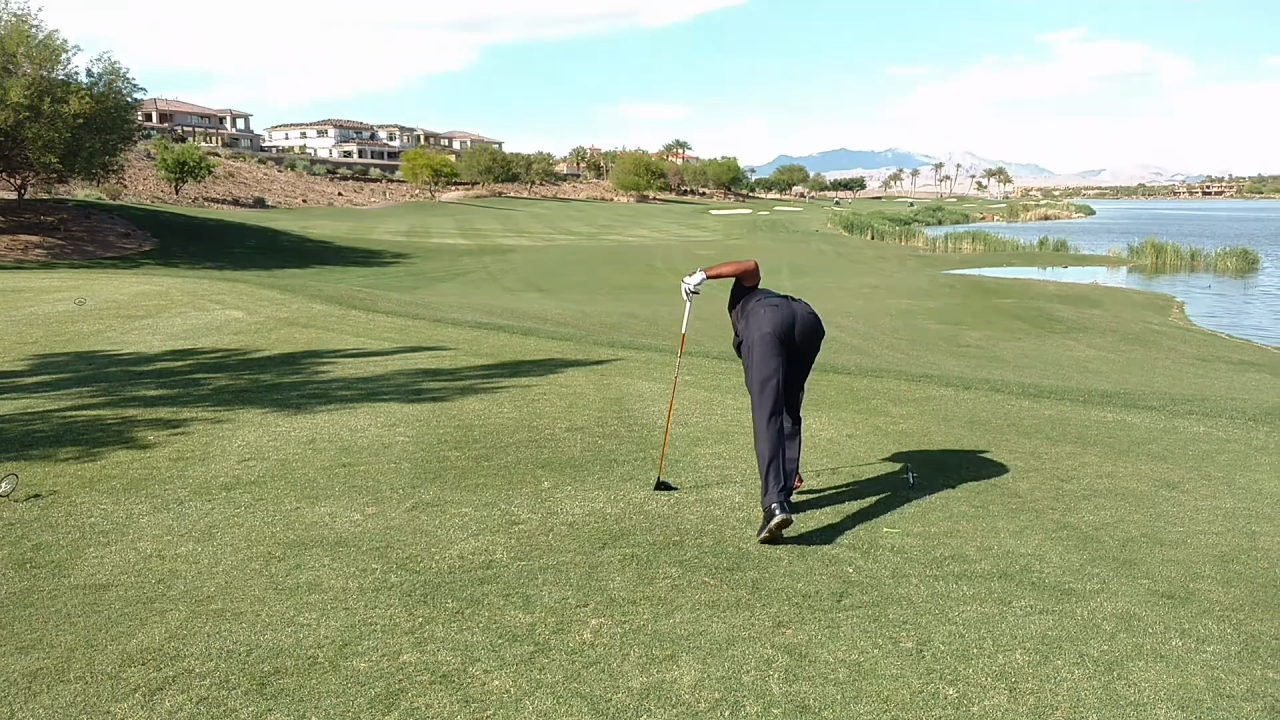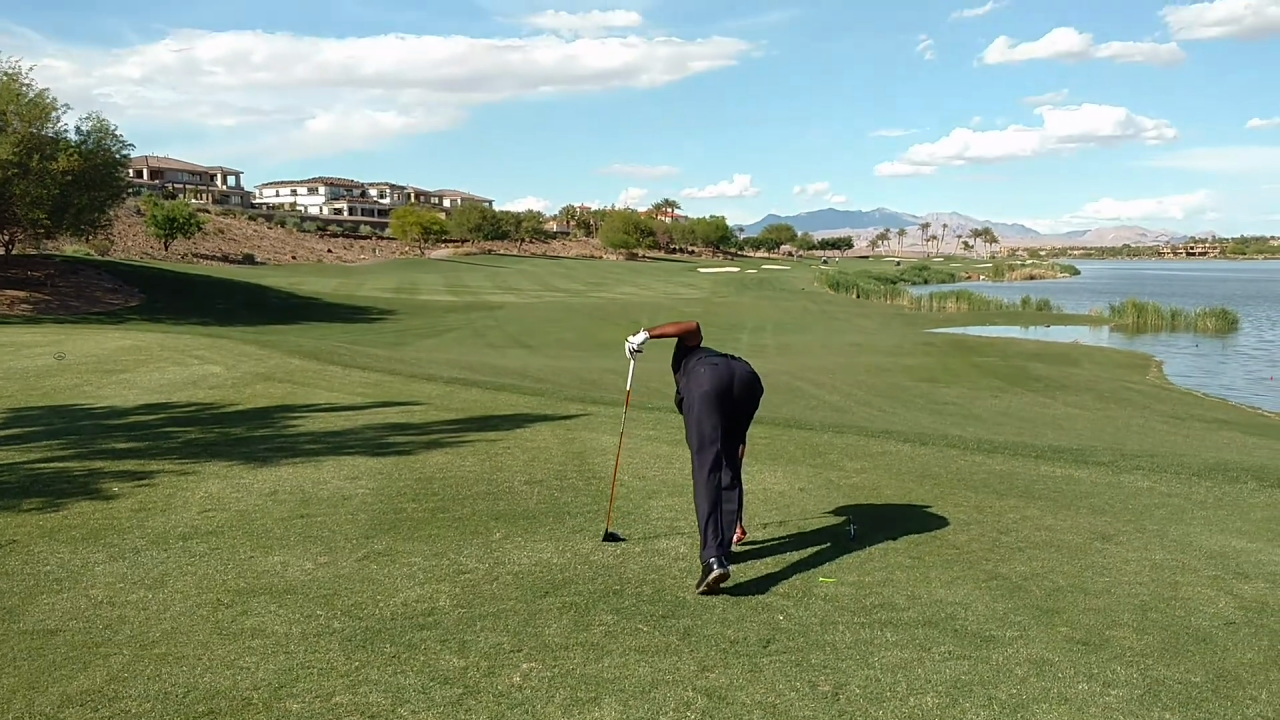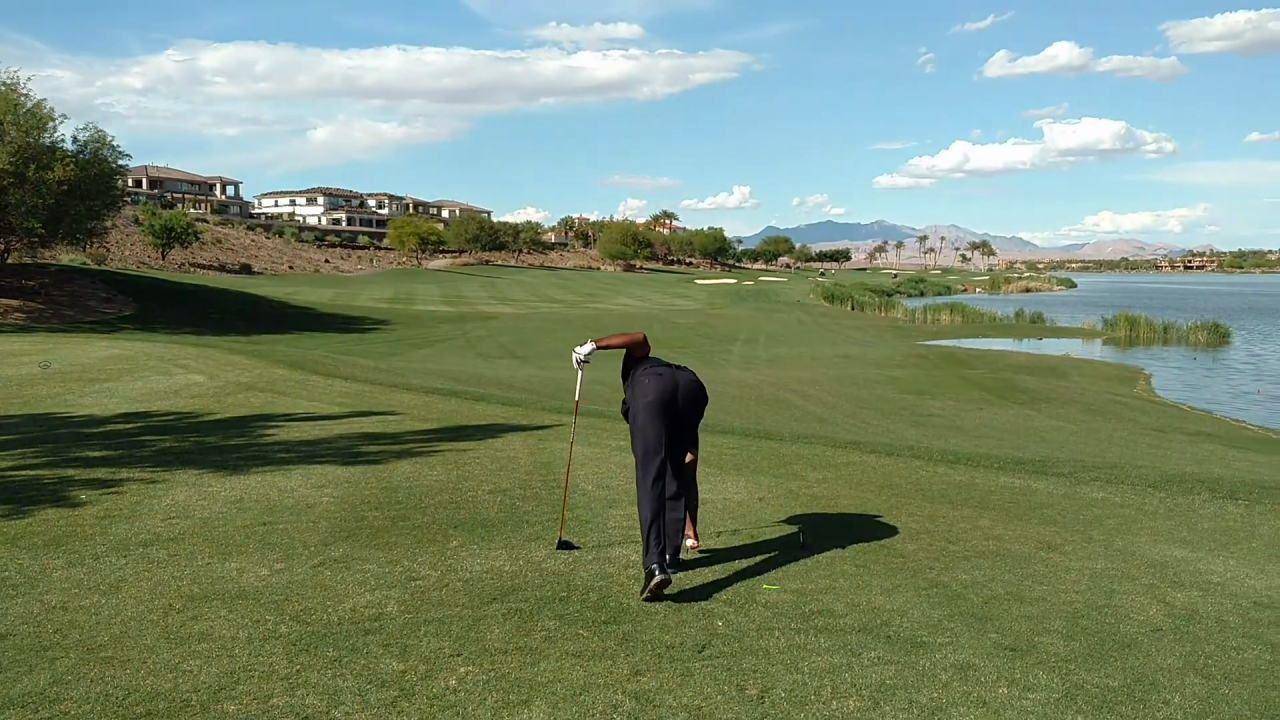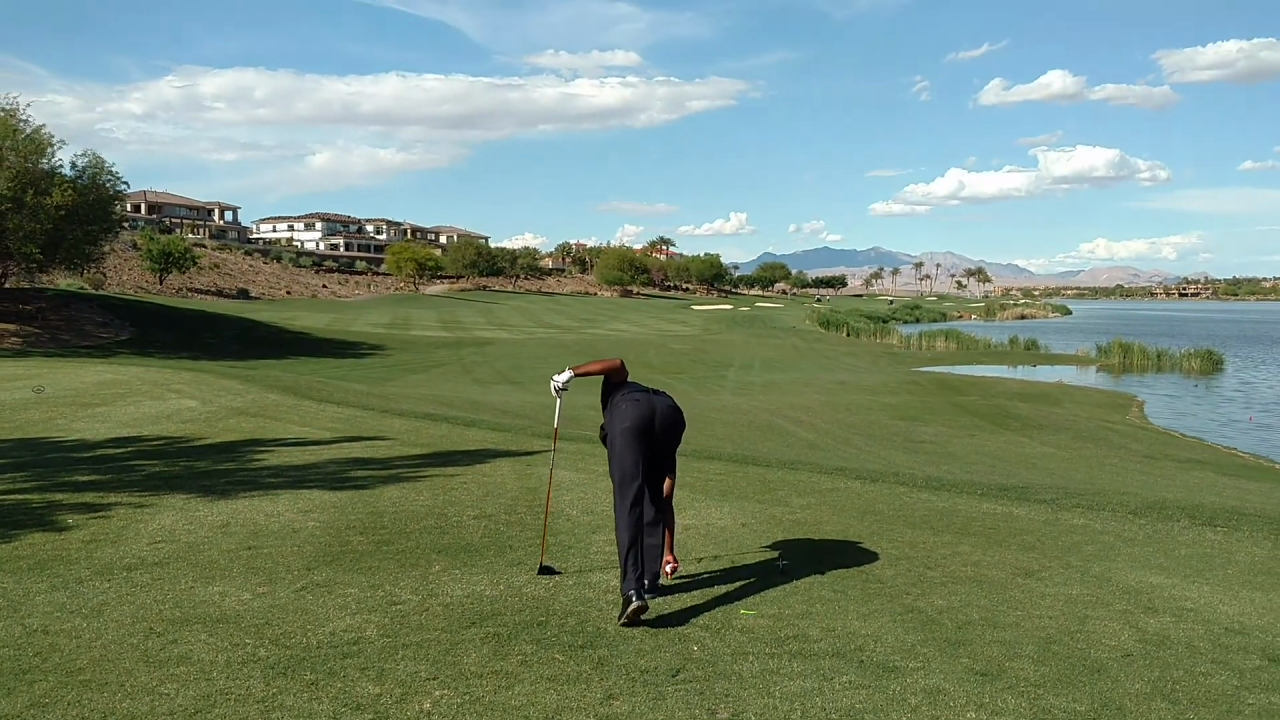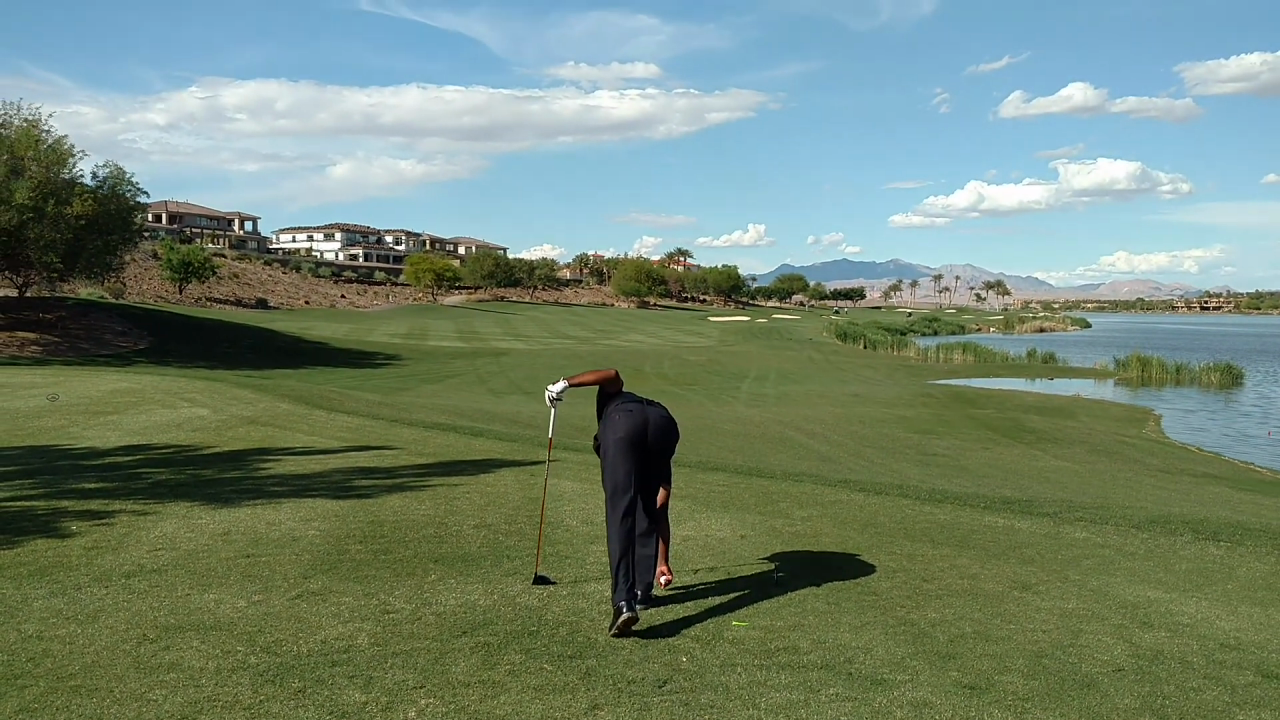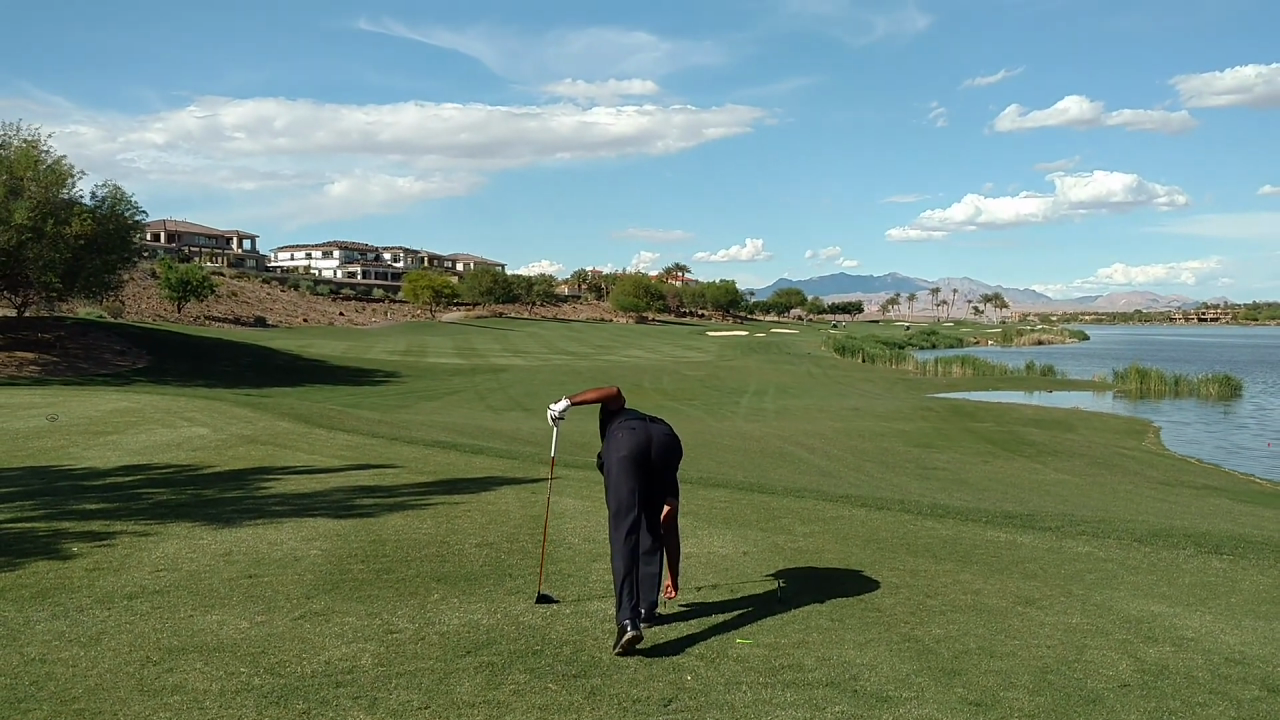
dt=0.7s
person 1, frame 1
left shoulder: (745, 298)
left elbow: (751, 267)
right elbow: (795, 400)
left wrist: (703, 274)
right wrist: (793, 470)
left hip: (765, 320)
right hip: (809, 321)
left knee: (766, 415)
right knee: (789, 412)
left ankle: (775, 504)
right ankle: (782, 495)
person 1, frame 2
left shoulder: (688, 357)
left elbow: (693, 328)
right elbow: (737, 461)
left wrist: (646, 334)
right wrist: (736, 523)
left hip: (706, 378)
right hip: (748, 380)
left knee: (706, 469)
right knee: (729, 466)
left ankle: (713, 558)
right ankle: (723, 546)
person 1, frame 3
left shoulder: (638, 368)
left elbow: (640, 339)
right elbow: (689, 476)
left wrist: (594, 345)
right wrist: (691, 528)
left hip: (651, 386)
right hip: (693, 389)
left knee: (650, 479)
right knee: (677, 474)
left ankle: (655, 565)
right ankle: (670, 554)
person 1, frame 4
left shoulder: (618, 395)
left elbow: (618, 365)
right elbow: (666, 501)
left wrist: (571, 373)
right wrist: (668, 552)
left hip: (629, 413)
right hip: (671, 416)
left knee: (628, 504)
right knee: (654, 499)
left ankle: (633, 591)
right ankle: (649, 578)
person 1, frame 5
left shoulder: (612, 403)
right shoulder: (659, 463)
left elbow: (612, 376)
right elbow: (661, 511)
left wrist: (566, 383)
right wrist: (663, 563)
left hip: (622, 422)
right hip: (664, 426)
left knee: (620, 514)
right knee: (648, 510)
left ankle: (624, 602)
right ankle: (642, 590)
person 1, frame 6
left shoulder: (615, 420)
left elbow: (614, 393)
right elbow: (669, 526)
left wrist: (568, 402)
right wrist: (673, 578)
left hip: (626, 439)
right hip: (667, 443)
left knee: (624, 533)
right knee: (652, 527)
left ankle: (628, 621)
right ankle: (646, 609)
